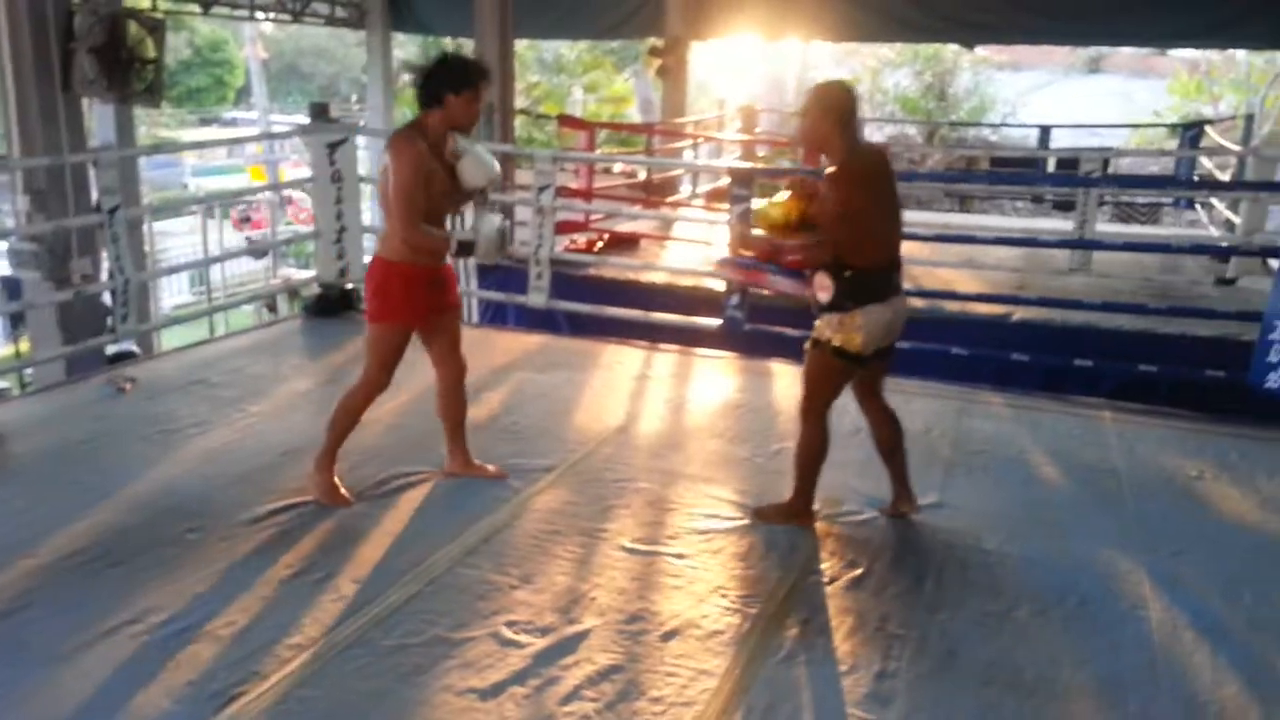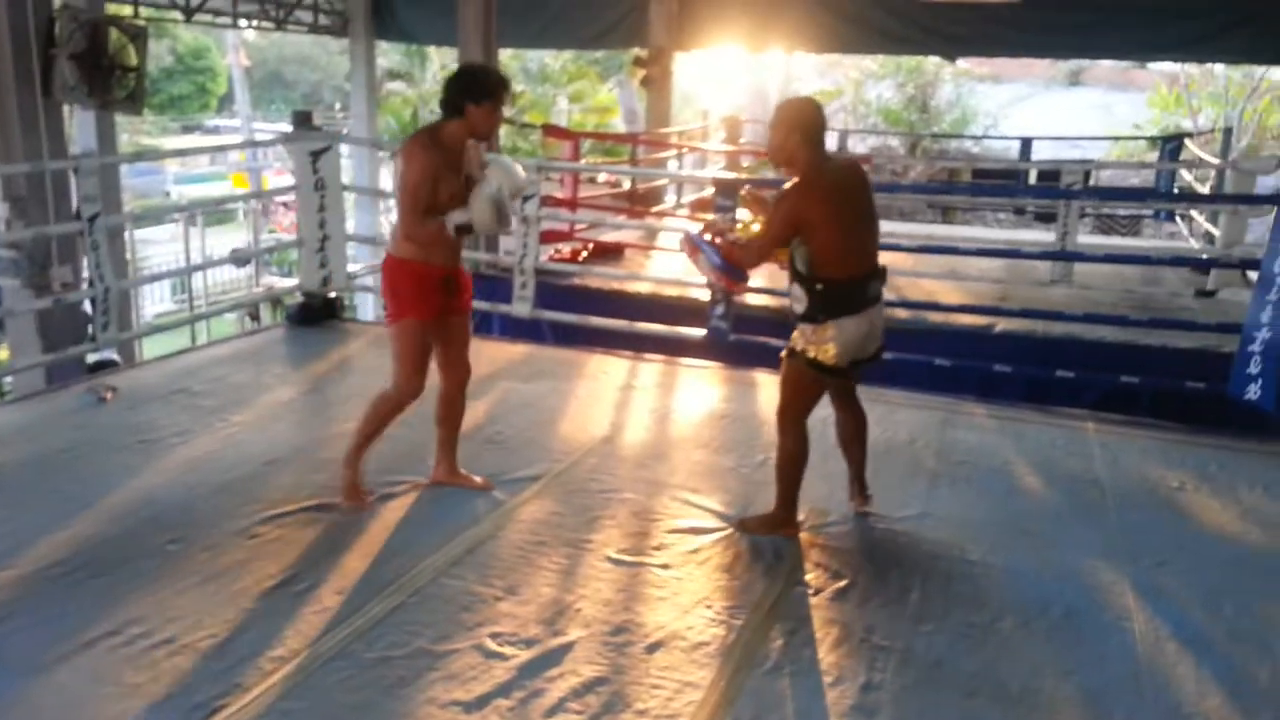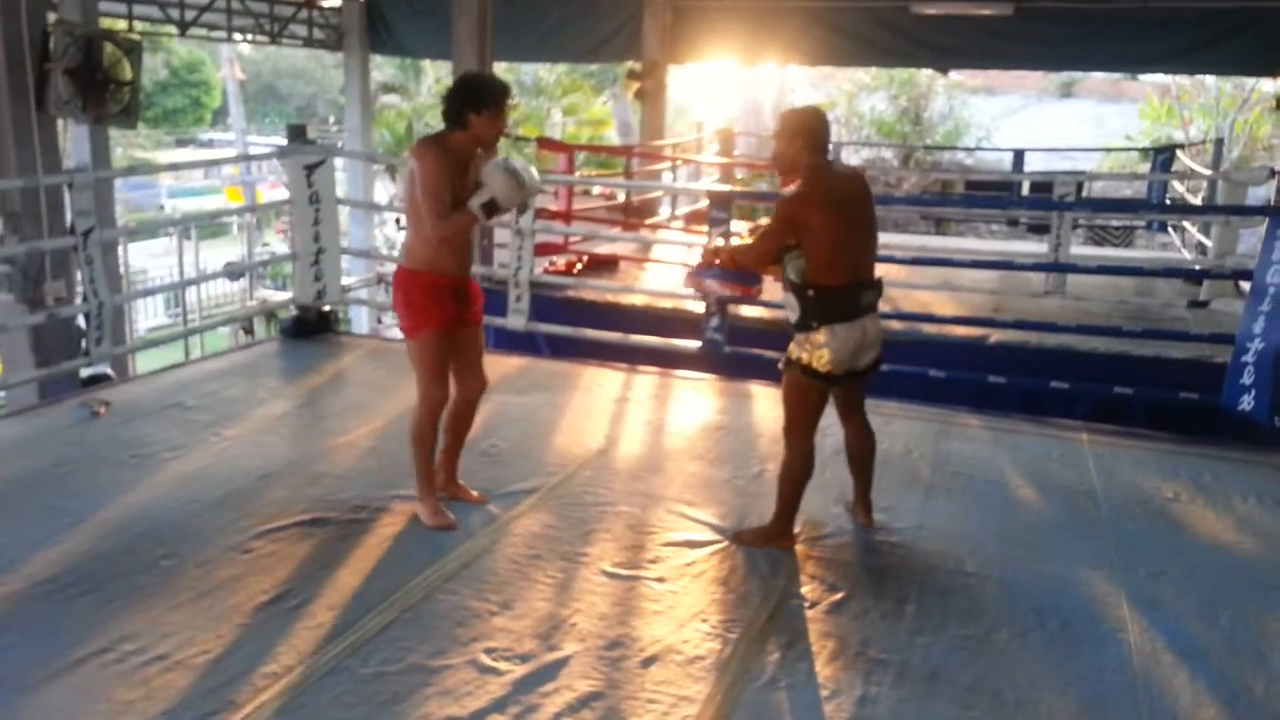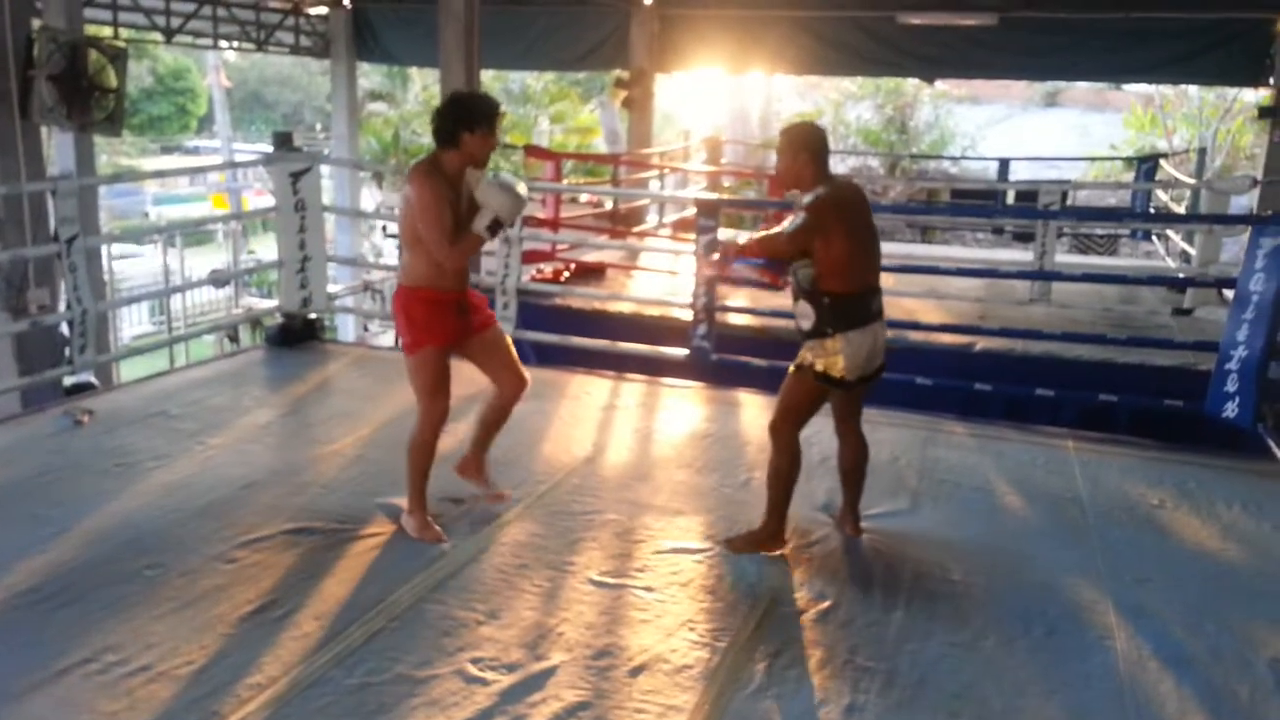
dt=0.2s
person 1, frame 1
left shoulder: (446, 142)
right shoulder: (410, 148)
right elbow: (409, 231)
left wrist: (472, 188)
left hip: (435, 275)
right hip: (397, 277)
left knee: (452, 369)
right knee: (374, 381)
left ankle: (459, 457)
right ankle: (324, 465)
person 1, frame 2
left shoulder: (470, 149)
right shoulder: (423, 149)
right elbow: (411, 228)
right wrist: (464, 224)
left hip: (448, 274)
right hip: (410, 275)
left knee: (458, 373)
right knee: (410, 385)
left ankle: (446, 465)
right ankle: (352, 460)
person 1, frame 3
left shoulder: (479, 158)
right shoulder: (430, 155)
right elbow: (440, 227)
left wrist: (505, 195)
right wrist: (487, 202)
left hip: (460, 286)
right hip: (421, 286)
left knee: (472, 387)
right knee: (434, 395)
left ankle: (447, 475)
right ankle: (425, 493)
person 1, frame 4
left shoulder: (466, 176)
right shoulder: (425, 181)
right elbow: (450, 255)
left wrist: (497, 211)
right wrist: (491, 222)
left hip: (461, 299)
right hip: (422, 304)
left knee: (513, 381)
right knee: (434, 411)
left ankle: (474, 462)
right ankle: (414, 509)
person 2, frame 1
left shoulder: (839, 180)
right shoulder: (874, 159)
left elbow: (820, 250)
right wrist: (811, 200)
left hip: (852, 311)
right hip: (887, 303)
left knee: (813, 410)
right knee: (872, 399)
left ankle: (799, 506)
right ankle: (901, 492)
person 2, frame 2
left shoulder: (799, 194)
right shoulder: (850, 171)
left elbow: (753, 254)
left wrist: (721, 238)
right wrist: (776, 223)
left hip: (831, 323)
right hip: (869, 311)
left knee: (790, 419)
right knee: (844, 398)
left ankle: (784, 516)
right ankle: (859, 486)
person 2, frame 3
left shoulder: (801, 199)
right shoulder: (854, 181)
left elbow: (756, 254)
left wrist: (719, 253)
right wrist: (779, 248)
left hip: (826, 331)
right hip: (865, 322)
left knee: (798, 433)
right knee: (853, 415)
left ankle: (780, 528)
right ankle: (862, 504)
person 2, frame 4
left shoulder: (820, 204)
right shoulder: (847, 193)
left elbow: (783, 243)
left wrist: (740, 247)
right wrist: (763, 246)
left hip: (835, 338)
right hip: (867, 330)
left knee: (783, 431)
right knee: (849, 424)
left ankle: (771, 530)
right ankle: (850, 515)
